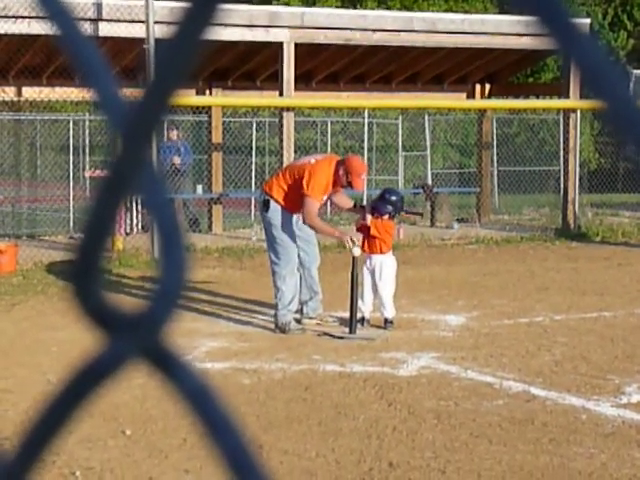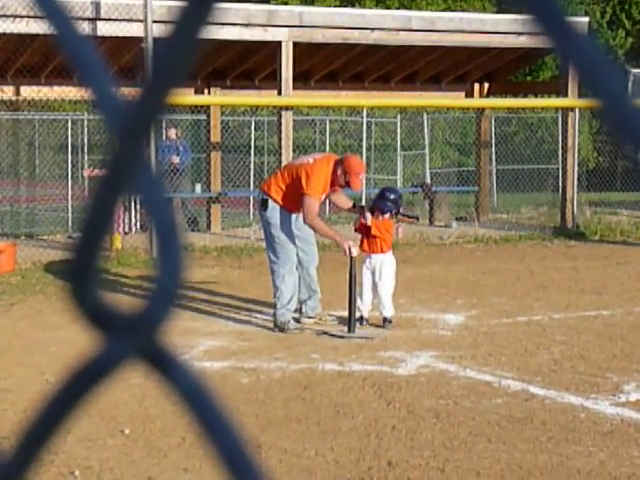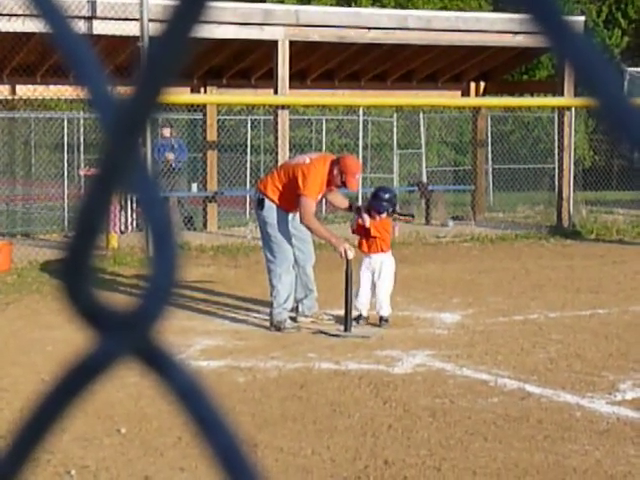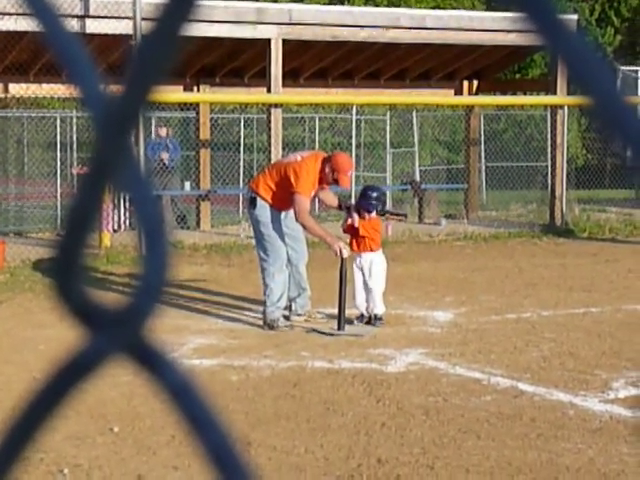
dt=0.3s
person 1, frame 1
left shoulder: (338, 167)
right shoulder: (319, 174)
left elbow: (336, 194)
right elbow: (310, 218)
left wrist: (359, 208)
right wrist: (340, 234)
left hip: (297, 206)
right hip: (276, 204)
left knee: (310, 259)
right knee: (287, 261)
left ankle: (311, 310)
right ankle: (284, 320)
person 1, frame 2
left shoulder: (336, 166)
right shoulder: (317, 173)
left elbow: (335, 194)
right elbow: (310, 218)
left wrist: (358, 208)
right wrist: (339, 239)
left hip: (296, 205)
right hip: (275, 203)
left knee: (308, 258)
right knee: (286, 261)
left ankle: (310, 310)
right ankle: (283, 319)
person 1, frame 3
left shoulder: (333, 165)
right shoulder: (313, 173)
left elbow: (331, 192)
right elbow: (307, 219)
left wrist: (354, 208)
right wrist: (335, 241)
left hip: (292, 204)
right hip: (271, 202)
left knee: (305, 257)
right knee: (283, 260)
left ankle: (306, 308)
right ankle: (279, 317)
person 1, frame 4
left shoulder: (324, 164)
right shoulder: (305, 171)
left elbow: (322, 190)
right elbow: (302, 216)
left wrist: (343, 206)
right wrist: (330, 239)
left hip: (285, 203)
right hip: (264, 201)
left knee: (298, 256)
right knee: (276, 259)
left ankle: (300, 308)
right ankle: (272, 316)
person 2, frame 1
left shoulder: (387, 224)
right shoulder: (374, 220)
left elbow: (369, 222)
right elbow: (359, 226)
left wrist: (368, 213)
right wrist: (365, 214)
left hip: (384, 261)
right hip: (370, 259)
left knee: (384, 291)
right knee: (367, 289)
left ankle: (388, 317)
right ankle: (364, 316)
person 2, frame 2
left shoulder: (388, 223)
right shoulder: (373, 220)
left elbow: (370, 222)
right elbow: (357, 226)
left wrist: (367, 212)
right wrist: (362, 215)
left hip: (384, 260)
right hip: (369, 259)
left knee: (384, 290)
right knee: (366, 289)
left ankle: (387, 316)
right ankle: (363, 315)
person 2, frame 3
left shoulder: (386, 223)
right shoulder: (369, 220)
left elbow: (368, 224)
right elbow: (354, 228)
left wrist: (364, 214)
right wrist: (358, 216)
left hip: (383, 260)
right hip: (368, 259)
left knee: (382, 290)
right knee: (363, 289)
left ankle: (384, 315)
right ankle: (362, 314)
person 2, frame 4
left shoulder: (375, 222)
right shoulder: (360, 219)
left elbow: (357, 224)
right elbow: (346, 227)
left wrist: (354, 213)
right wrist: (349, 215)
left hip: (374, 259)
right hip: (359, 258)
left knee: (374, 288)
right knee: (359, 288)
left ankle: (378, 314)
right ankle: (365, 313)
